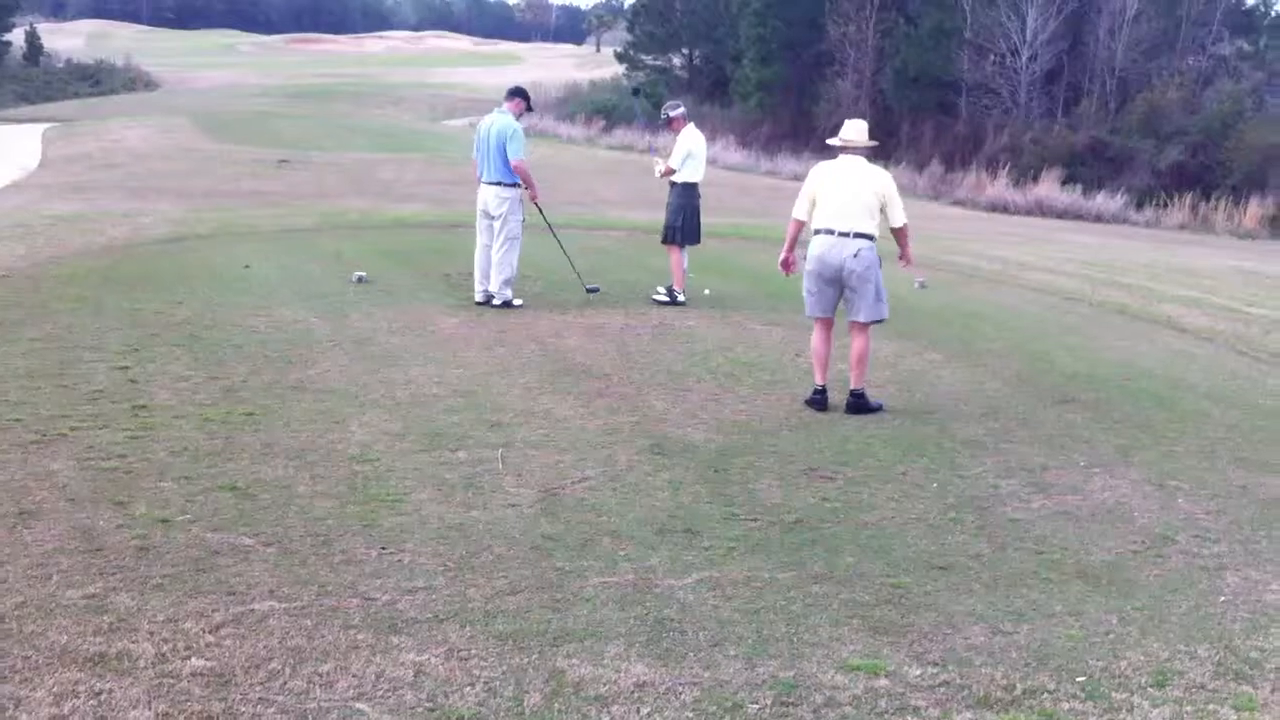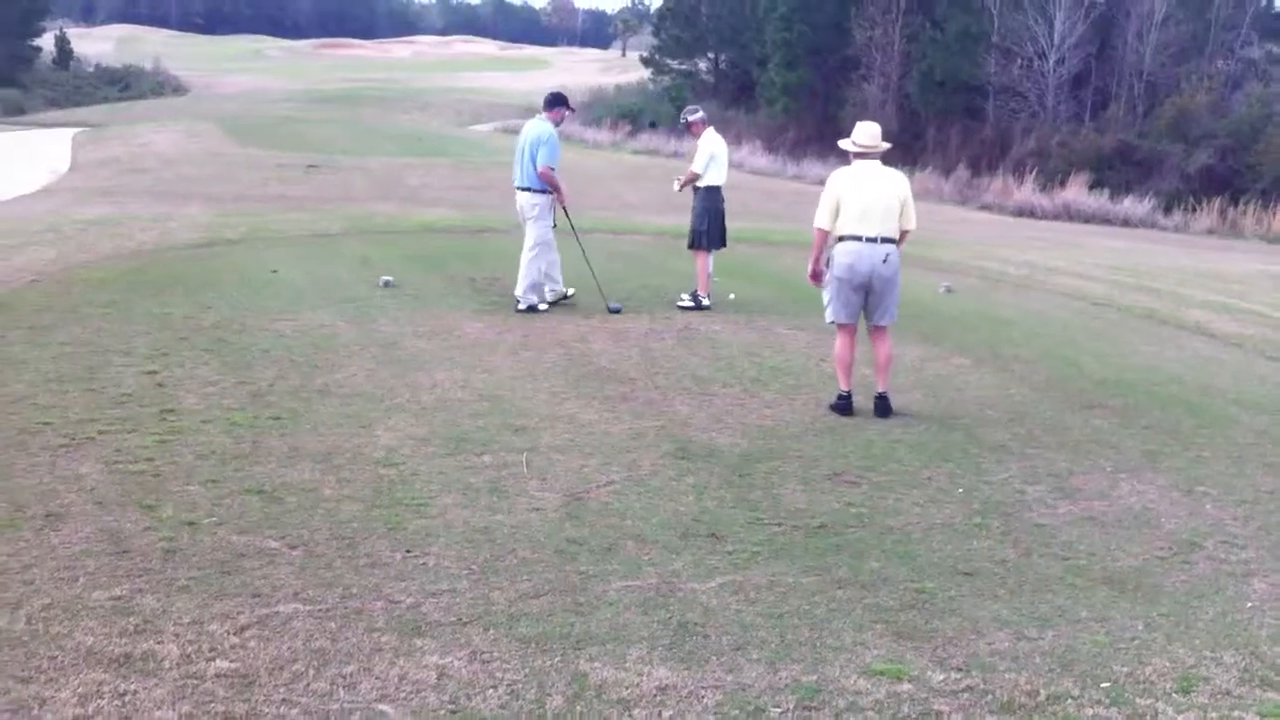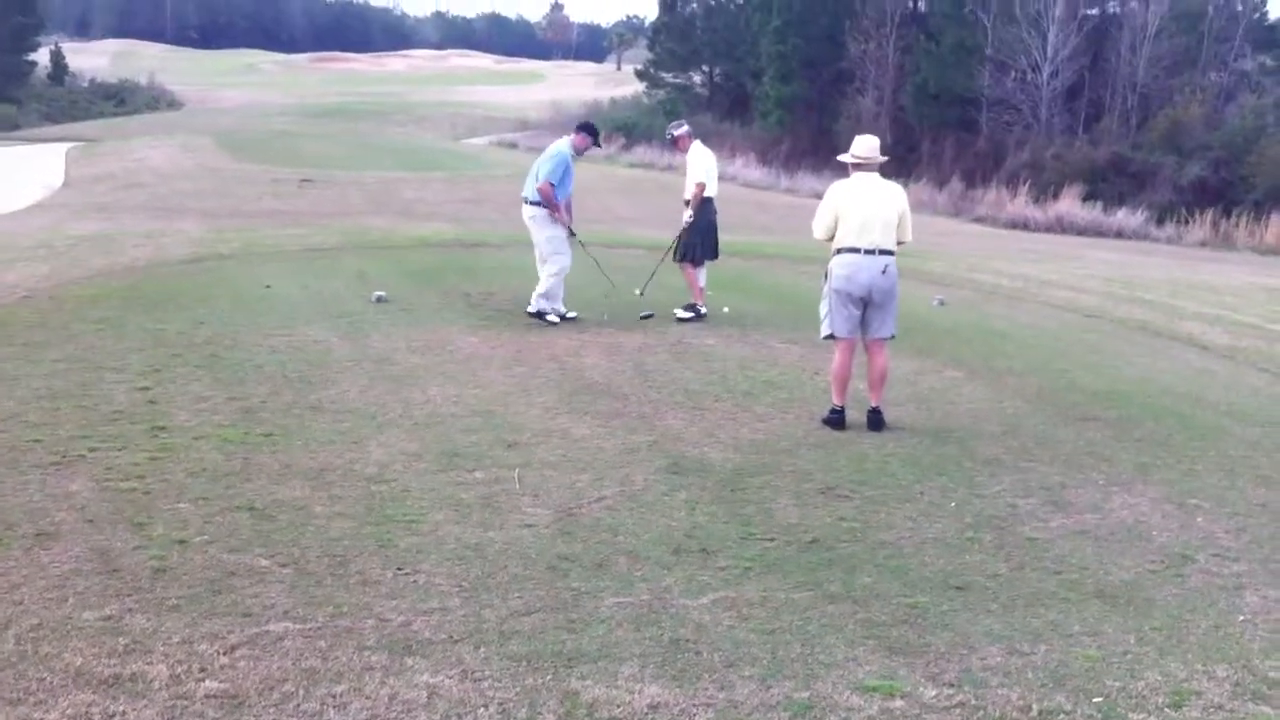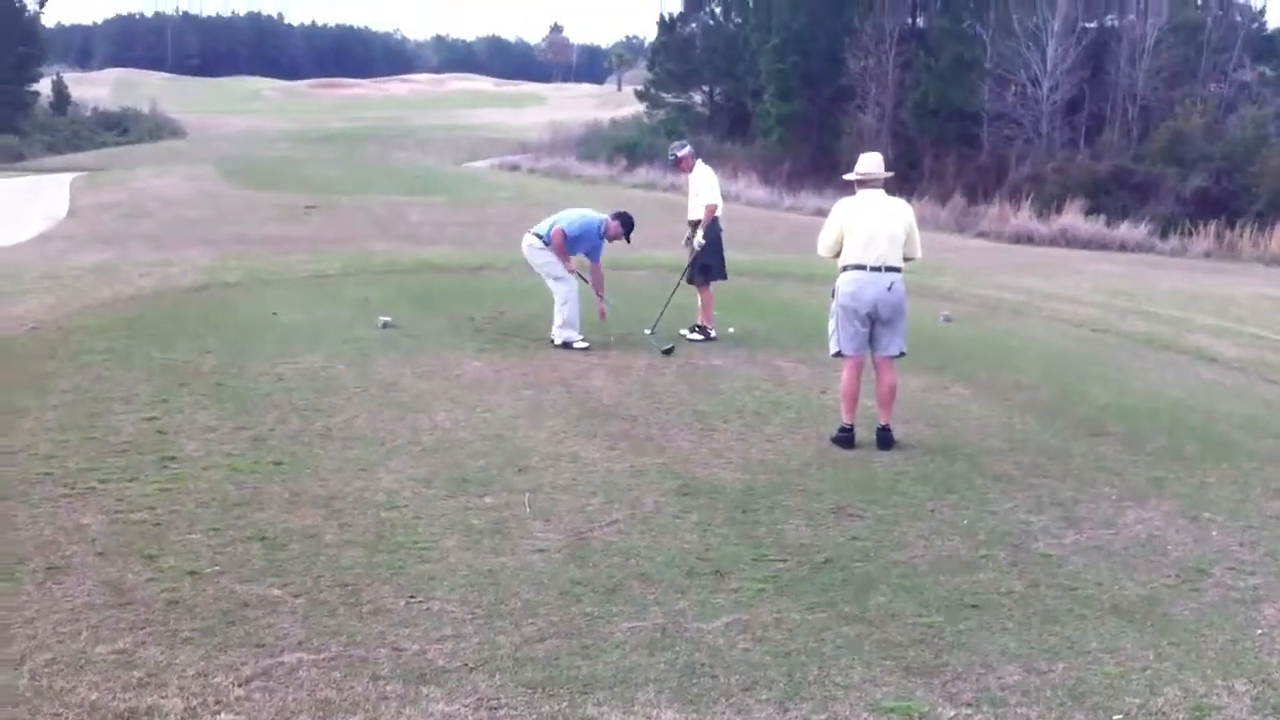
dt=0.5s
person 1, frame 1
left shoulder: (821, 170)
right shoulder: (880, 176)
left elbow: (800, 215)
right elbow: (898, 223)
left wrist: (787, 250)
right wrist: (905, 250)
left hip: (824, 248)
right hip: (861, 252)
left knee: (822, 324)
right knee: (860, 328)
left ankle: (819, 391)
right ankle: (856, 395)
person 1, frame 2
left shoulder: (841, 176)
right shoulder: (898, 179)
left elbow: (823, 225)
right elbow: (906, 227)
left wrist: (815, 261)
left hip: (849, 254)
right hip: (885, 256)
left knee: (846, 330)
right knee: (880, 331)
left ankle: (844, 397)
right ankle: (882, 397)
person 1, frame 3
left shoulder: (840, 189)
right shoulder: (896, 192)
left elbow: (821, 232)
right elbow: (903, 237)
left hip: (847, 267)
right hip: (884, 269)
left knee: (844, 344)
right knee: (877, 345)
left ankle: (837, 411)
right ankle: (875, 411)
person 1, frame 4
left shoulder: (845, 206)
right shoulder: (902, 208)
left elbow: (826, 249)
right elbow: (912, 253)
left hip: (854, 284)
right hip: (891, 286)
left knee: (852, 362)
right knee: (886, 362)
left ankle: (847, 429)
right ankle: (885, 429)
person 2, frame 1
left shoulder: (686, 138)
right shoulder: (696, 135)
left elbow: (671, 169)
left wrist: (661, 170)
right wrist: (665, 164)
left hip: (682, 192)
right hip: (688, 191)
left knee: (673, 243)
right knee: (679, 243)
left ankle: (677, 292)
right ankle: (677, 286)
person 2, frame 2
left shoulder: (707, 141)
right shoulder: (715, 139)
left elbow: (695, 173)
left wrist: (681, 184)
right wrist: (686, 179)
left hip: (706, 196)
right hip: (712, 195)
left knee: (700, 248)
right knee: (705, 248)
left ankle: (702, 297)
right ankle: (702, 291)
person 2, frame 3
left shoulder: (697, 154)
right shoulder: (701, 152)
left elbow: (700, 185)
left wrist: (689, 210)
left hip: (700, 210)
right hip: (703, 209)
left knee: (686, 259)
right knee: (697, 261)
left ankle: (699, 305)
right ankle: (696, 303)
person 2, frame 4
left shoulder: (702, 174)
right shoulder: (696, 174)
left elbow: (712, 206)
left wrist: (700, 232)
right wrist: (692, 231)
left hip: (706, 232)
right hip: (701, 231)
left knee: (702, 282)
right knee: (700, 281)
left ankle: (709, 328)
right ankle: (701, 323)
person 3, frame 1
left shoulder: (484, 122)
right shoulder: (512, 126)
left elbow: (476, 161)
right elbow: (517, 165)
right wrist: (532, 187)
left hip: (485, 190)
right hip: (506, 193)
left knee: (485, 245)
right knee: (506, 246)
left ankle: (482, 293)
right ankle: (501, 295)
person 3, frame 2
left shoulder: (528, 126)
right shoulder: (548, 133)
right elbow: (544, 171)
right wrist: (560, 192)
left hip: (522, 193)
right hip: (538, 198)
left knee: (546, 247)
right knee: (536, 250)
left ankle: (554, 291)
right ankle: (526, 300)
person 3, frame 3
left shoulder: (567, 154)
right shoulder: (561, 153)
left elbow: (564, 193)
right elbow: (542, 187)
left wrist: (569, 220)
right wrist: (559, 212)
left hip: (544, 211)
right hip: (540, 211)
left knee: (550, 261)
right knee: (560, 259)
left ankle: (553, 307)
right ankle: (539, 306)
person 3, frame 4
left shoulder: (598, 236)
right shoulder: (589, 220)
left elbow: (596, 269)
right elbow: (556, 233)
left wrist: (601, 301)
right wrist: (567, 262)
left hip: (546, 246)
right hip: (536, 244)
left knee: (566, 286)
right knee: (567, 285)
left ankle: (560, 332)
right ankle: (565, 337)
